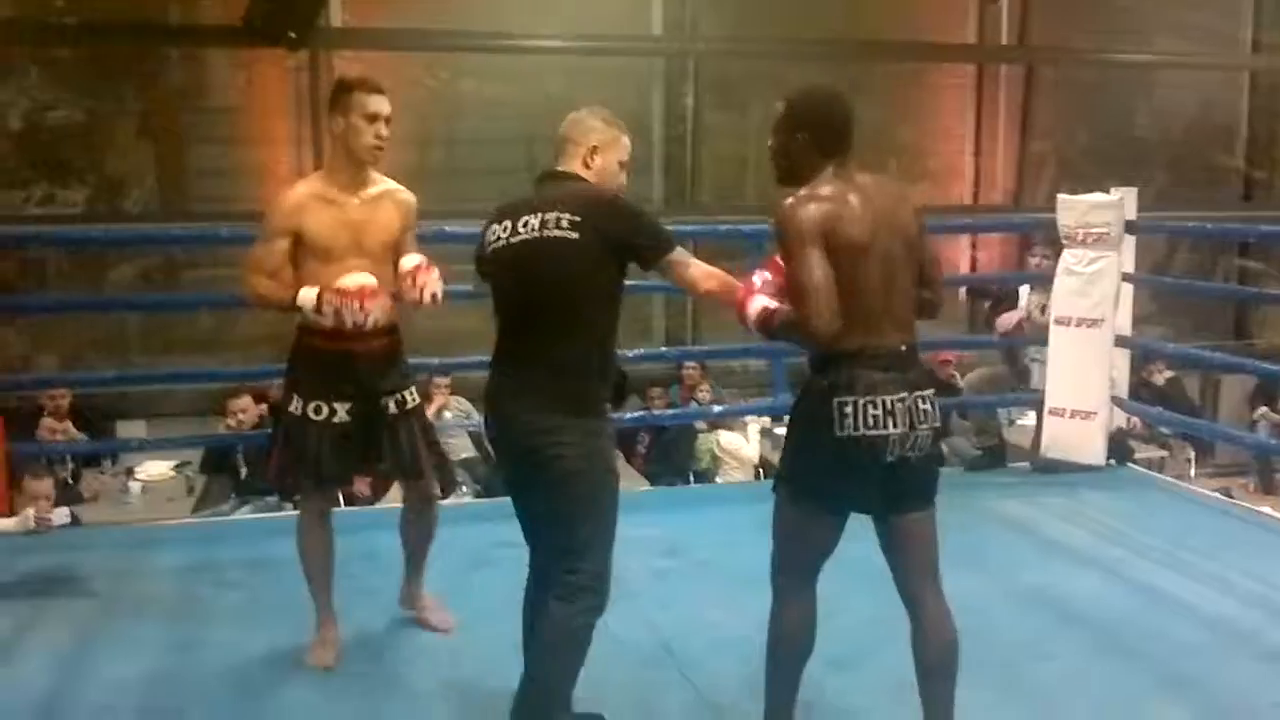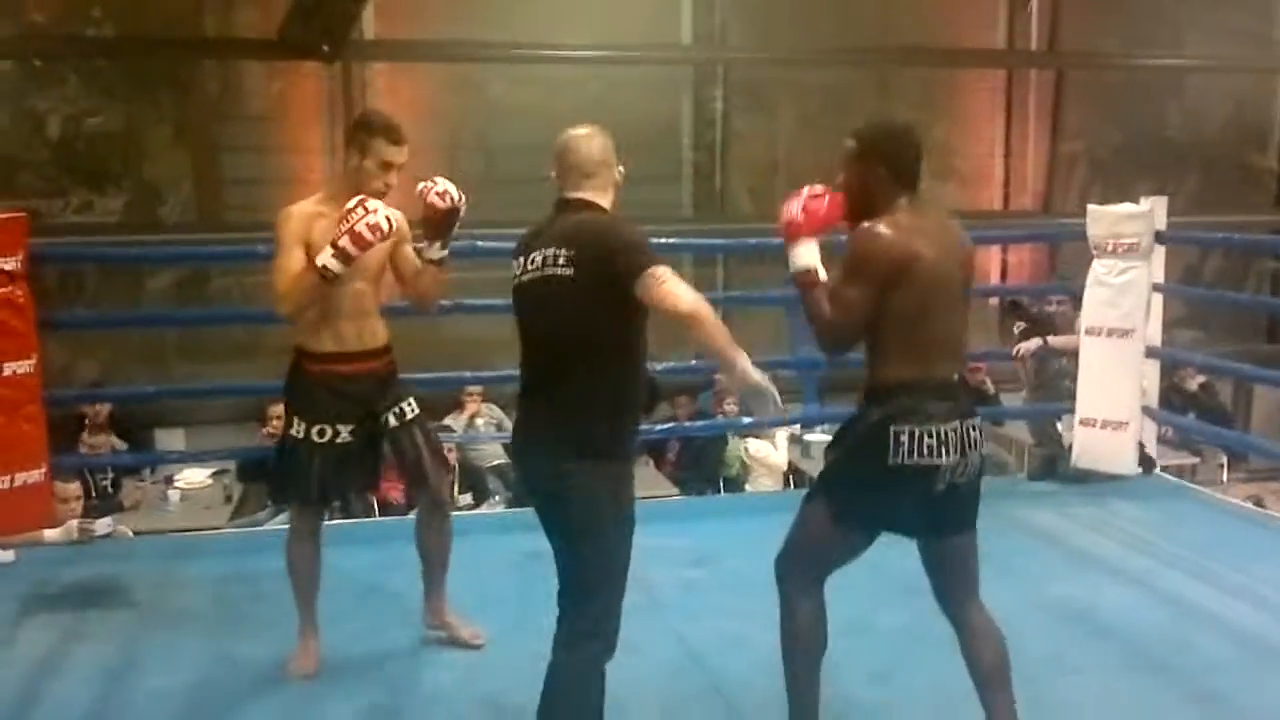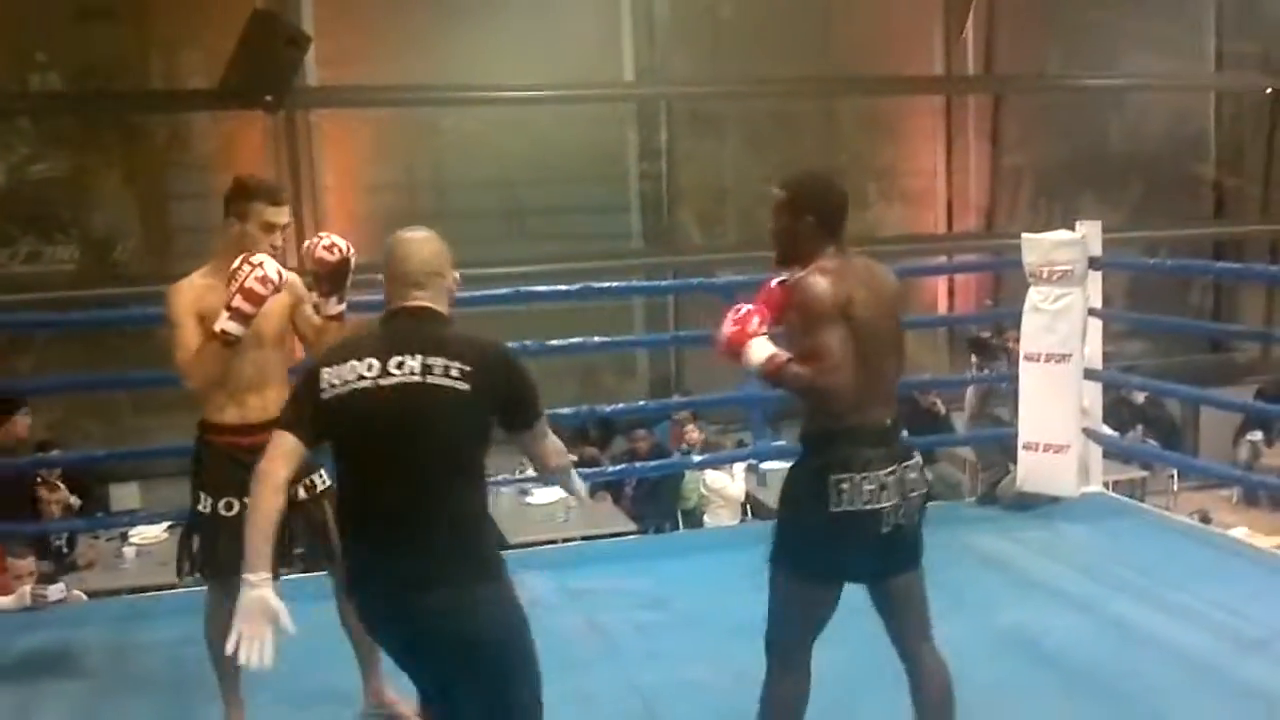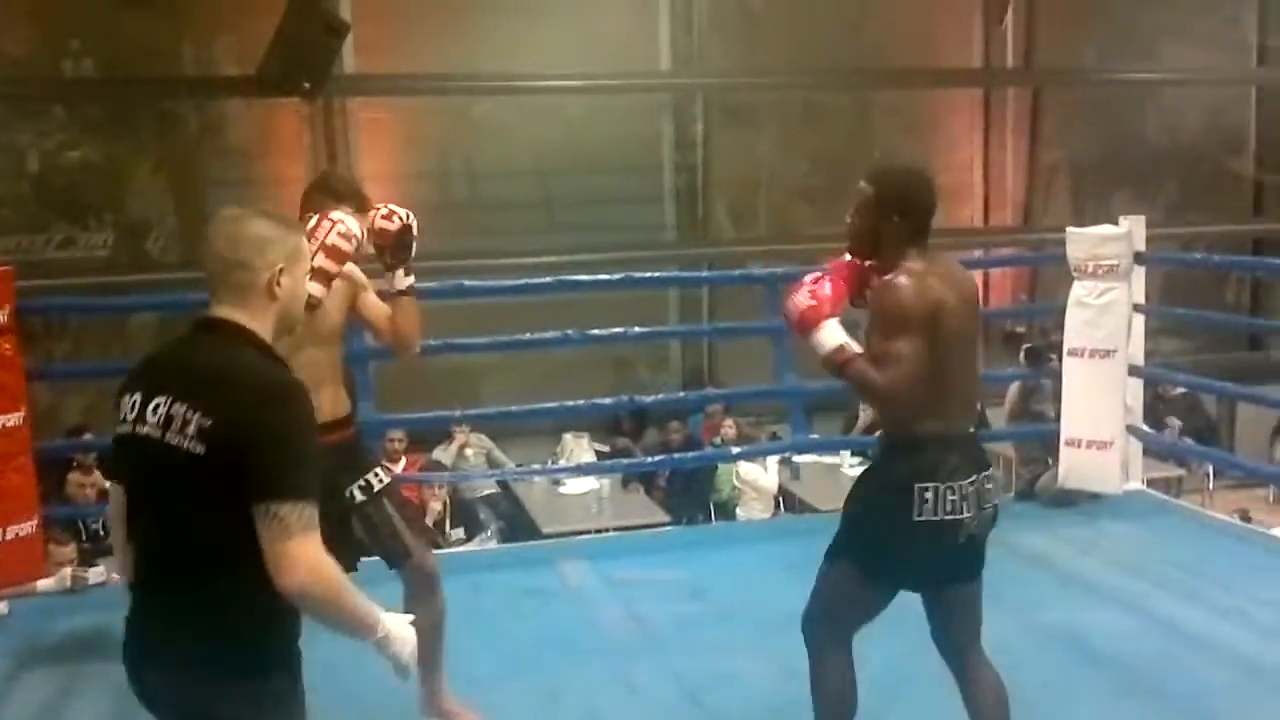
dt=1s
person 1, frame 1
left shoulder: (803, 211)
right shoulder: (898, 199)
left elbow: (819, 327)
right elbow: (933, 300)
left wrist: (762, 310)
left hip: (846, 403)
right hip: (911, 396)
left knee: (792, 579)
right knee: (922, 585)
person 1, frame 2
left shoulder: (877, 239)
right shoulder: (953, 234)
left elbow: (835, 337)
left wrist: (802, 250)
left hip: (895, 429)
right hip: (955, 425)
left knee: (797, 574)
right knee: (962, 601)
person 1, frame 3
left shoulder: (813, 287)
right shoulder: (883, 279)
left elbow: (835, 392)
left wrist: (759, 353)
left hip: (838, 477)
right hip: (893, 469)
left knee: (786, 646)
right knee: (916, 642)
person 1, frame 4
left shoulder: (901, 291)
right shoulder: (955, 277)
left elbow: (896, 398)
left wrist: (825, 335)
right wrist: (867, 296)
left hip: (912, 482)
right hip: (963, 477)
left knee: (825, 630)
right knee: (964, 649)
person 2, frame 1
left shoulder: (400, 201)
right shoulder: (296, 204)
right elbow: (257, 284)
left wrist: (420, 280)
right wrist: (313, 299)
left hip: (385, 356)
right hip: (322, 360)
left knee: (426, 486)
right knee: (316, 499)
left ankle: (414, 592)
right ankle: (326, 623)
person 2, frame 2
left shoulder: (392, 221)
right shoulder: (300, 219)
left elbow: (424, 297)
right elbow: (287, 305)
left wrist: (437, 238)
right wrist: (340, 252)
left hip: (379, 373)
right hip: (320, 379)
left knee: (436, 493)
right knee: (307, 512)
left ankle: (439, 612)
right ankle: (309, 632)
person 2, frame 3
left shoulder: (290, 283)
right shoulder: (189, 293)
right elbow: (195, 376)
left wrist: (333, 294)
right wrist: (236, 311)
right hip: (228, 454)
right knee: (225, 592)
person 2, frame 4
left shoulder: (350, 276)
left elbow: (405, 342)
left wrist: (400, 268)
right wrist: (315, 279)
left hip: (346, 443)
left knee: (421, 568)
person 3, frame 1
left shoulder: (502, 221)
right shoulder: (604, 210)
right elbow: (696, 279)
left hip: (508, 411)
right hip: (569, 418)
left knee: (550, 565)
right knee: (579, 580)
person 3, frame 2
left shoulder: (531, 246)
right shoulder: (605, 237)
right elbow: (679, 302)
right wrist: (742, 369)
left hip: (539, 446)
right hip: (588, 454)
left knee: (585, 595)
right knee: (589, 617)
person 3, frame 3
left shoulder: (334, 364)
right shoulder: (485, 359)
left elbow: (273, 473)
right elbow: (547, 455)
left wrist: (257, 583)
right wrist: (571, 481)
left hip: (373, 584)
right hip: (463, 581)
person 3, frame 4
left shoulder: (144, 378)
right shoulder: (269, 392)
right elbow: (299, 571)
right wrist: (381, 628)
left hip: (152, 655)
right hip: (237, 670)
